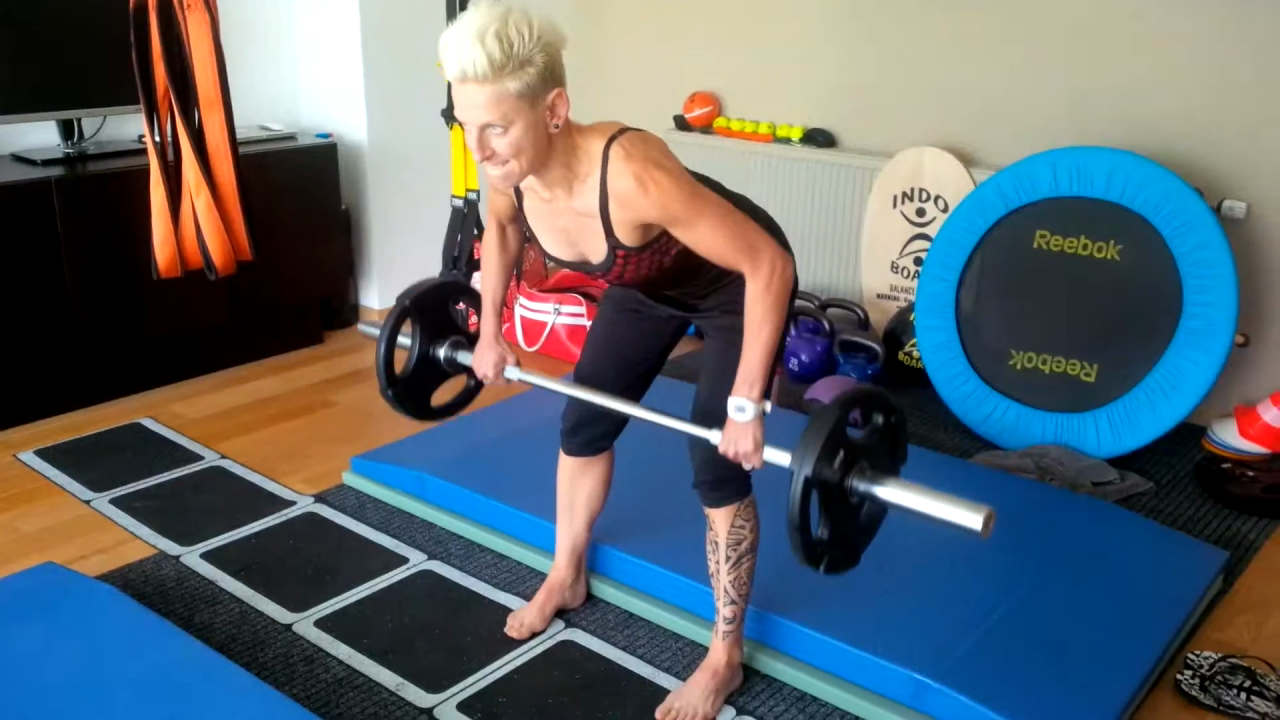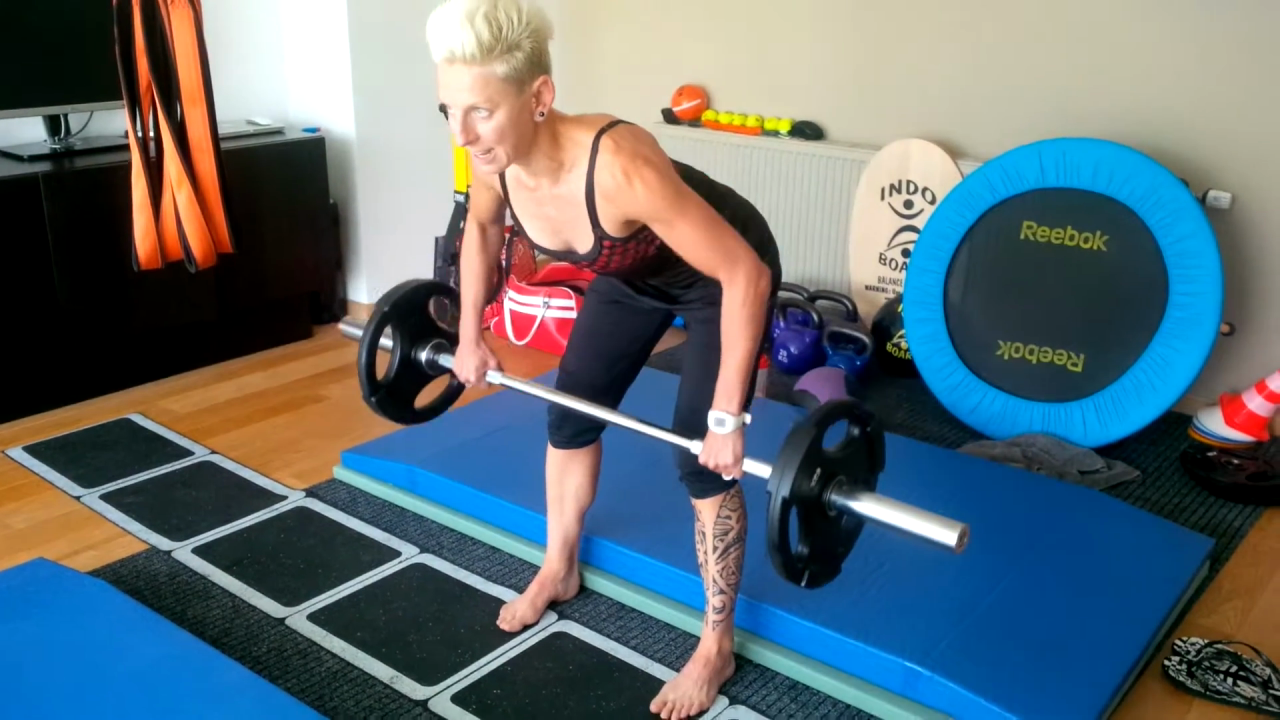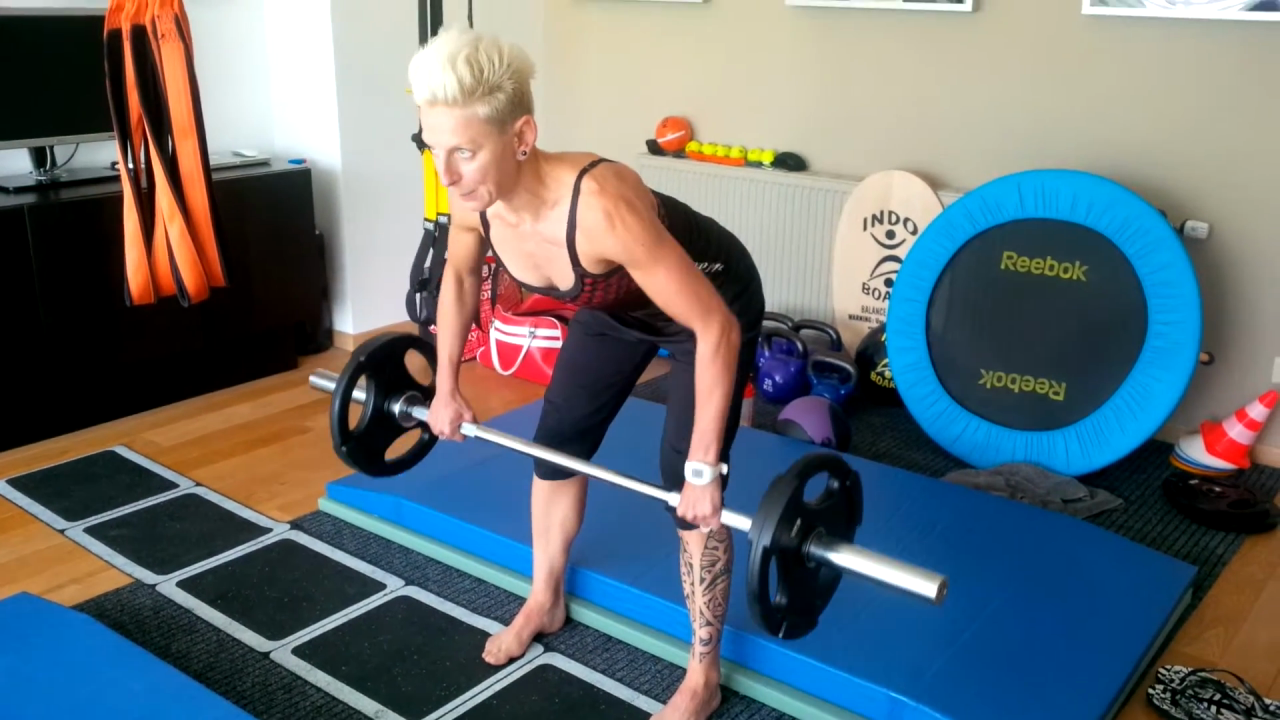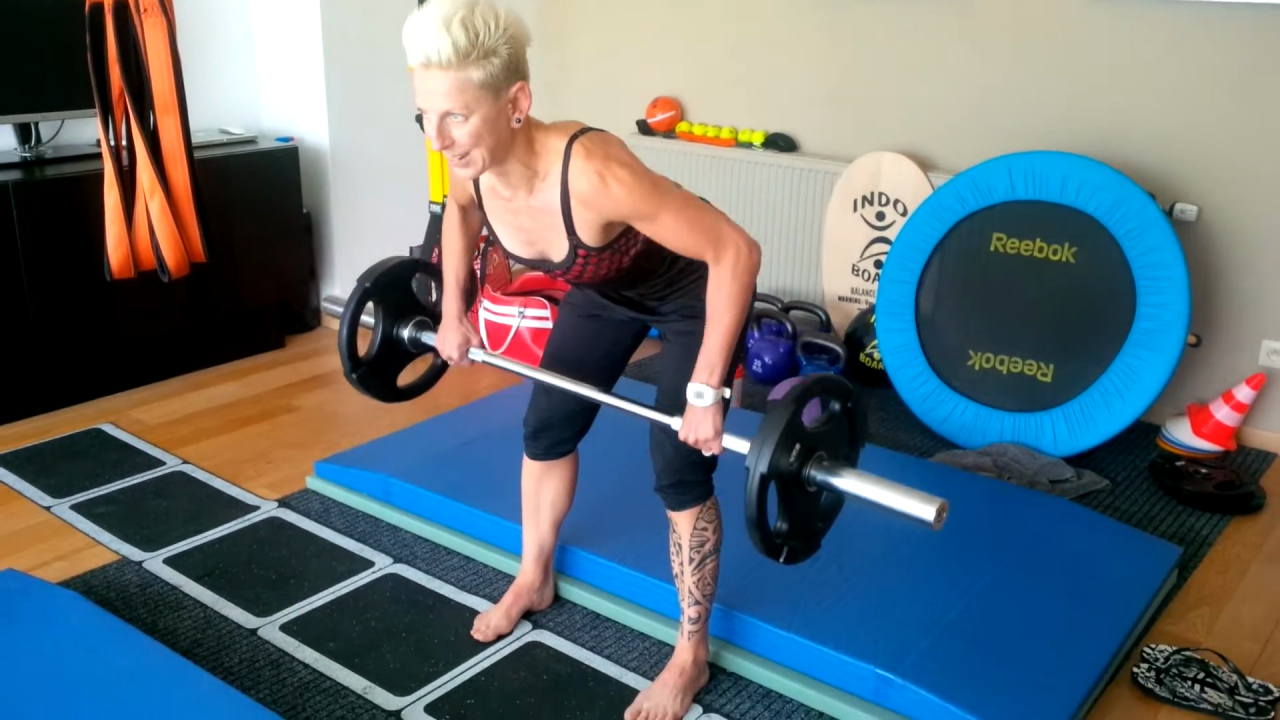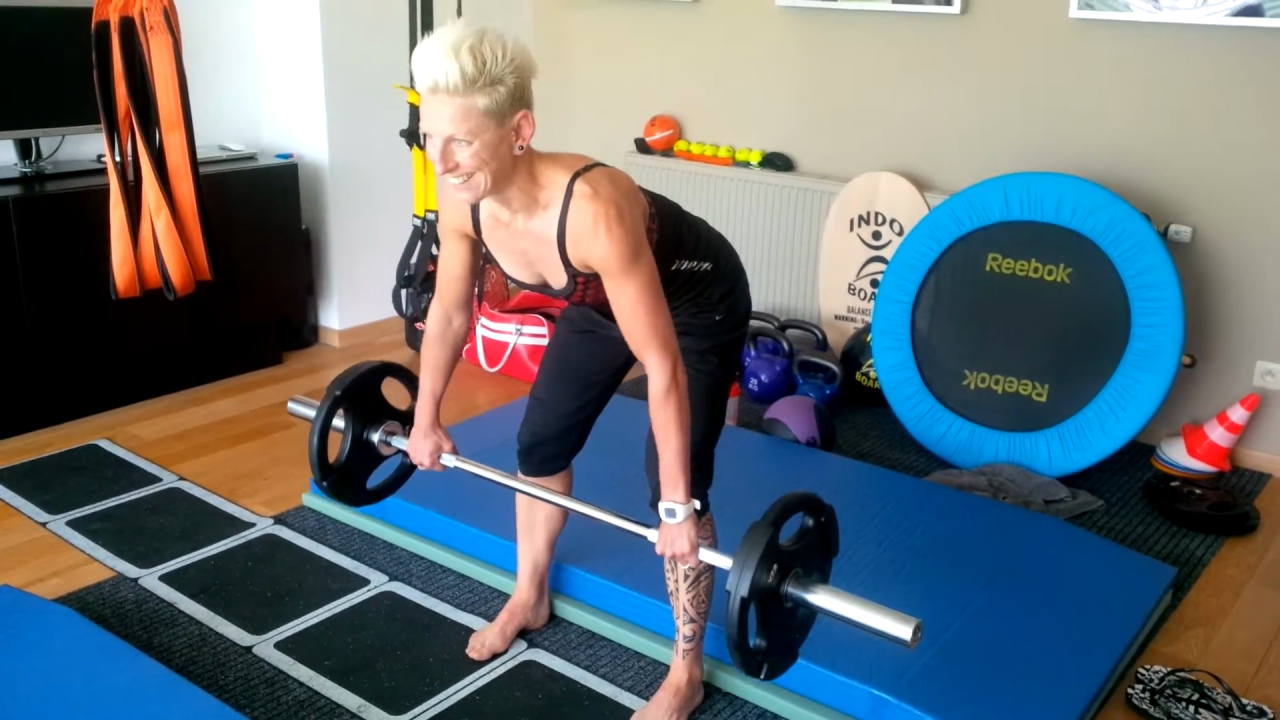
dt=1s
person 1, frame 1
left shoulder: (631, 173)
right shoulder: (509, 171)
left elbow: (769, 267)
right elbow: (502, 233)
left wrist: (746, 405)
right wrist: (489, 329)
left hip: (739, 273)
right hip: (648, 282)
left knee: (720, 461)
right knee: (582, 421)
left ankle: (725, 656)
right ankle: (567, 578)
person 1, frame 2
left shoulder: (619, 167)
right shoulder: (495, 160)
left elbow: (747, 273)
right elbow: (481, 230)
left wrist: (726, 419)
right wrist: (470, 334)
left hip: (717, 274)
right hip: (633, 270)
left knee: (701, 454)
right knee: (570, 413)
left ankle: (716, 645)
right ankle: (559, 570)
person 1, frame 3
left shoulder: (600, 207)
right shoulder: (474, 201)
left elbow: (715, 330)
right elbow: (459, 279)
left wrist: (704, 468)
right wrist: (446, 386)
left hip: (712, 298)
right hip: (616, 301)
left knee: (689, 491)
right knee: (555, 445)
right ankle: (545, 602)
person 1, frame 4
left shoulder: (593, 172)
right shoulder: (469, 166)
left elbow: (735, 251)
left wrist: (705, 391)
right wrist: (453, 311)
left hip: (691, 288)
right hip: (605, 285)
left knee: (678, 466)
right knee: (546, 427)
left ankle: (691, 655)
right ankle: (533, 580)
person 1, frame 5
left shoulder: (593, 211)
right shoulder: (464, 200)
left elbow: (661, 366)
right elbow: (449, 311)
left wrist: (677, 508)
right wrist: (425, 419)
left hip: (698, 301)
right hip: (602, 297)
left knee: (676, 487)
right knee: (540, 443)
right ankle: (529, 599)
